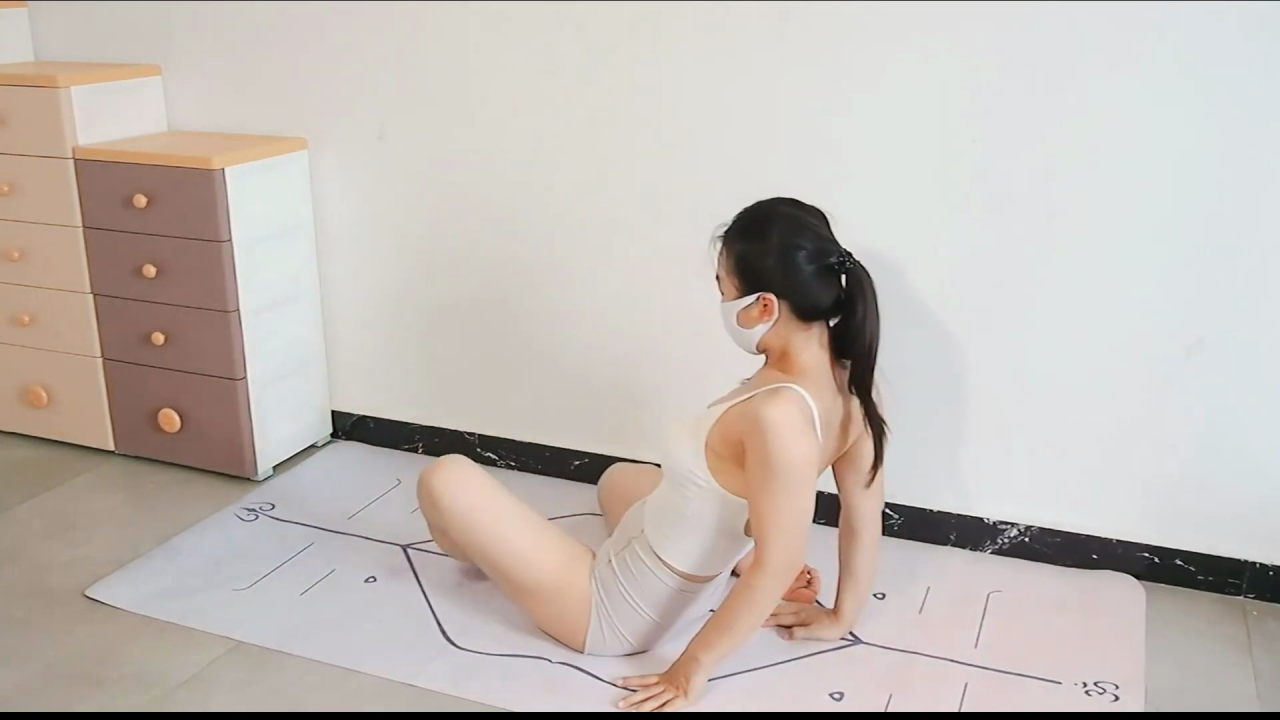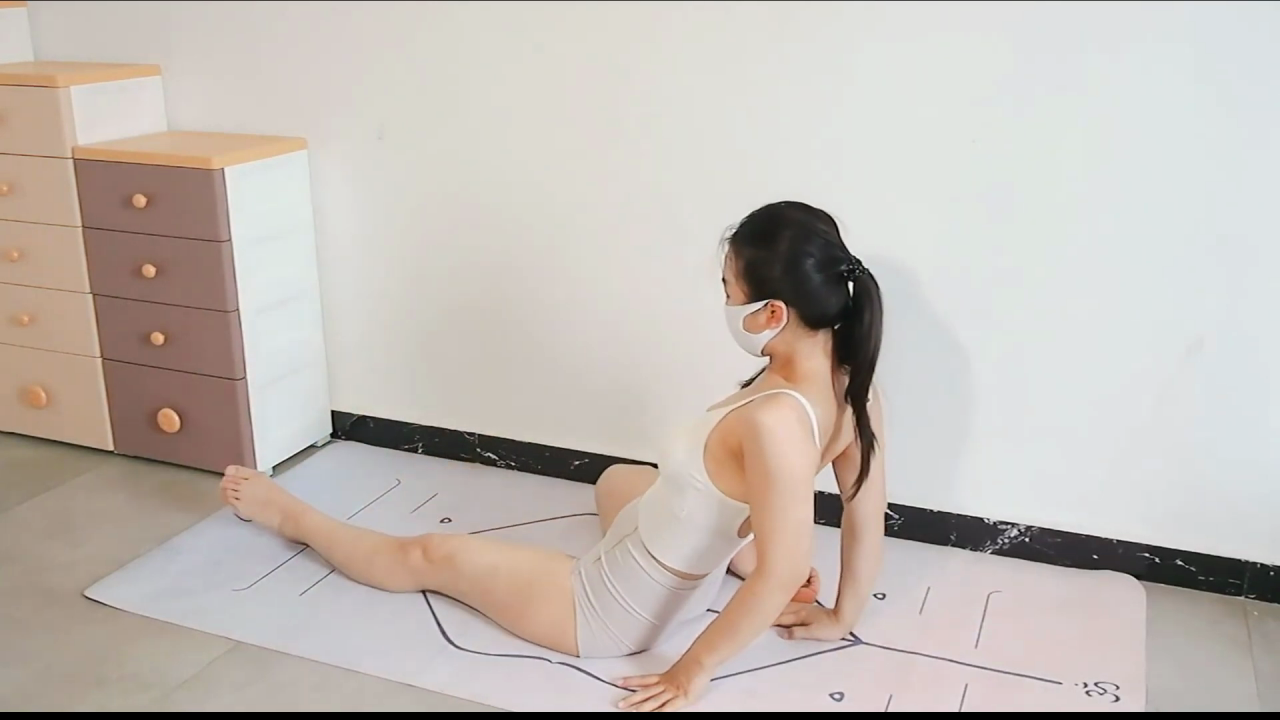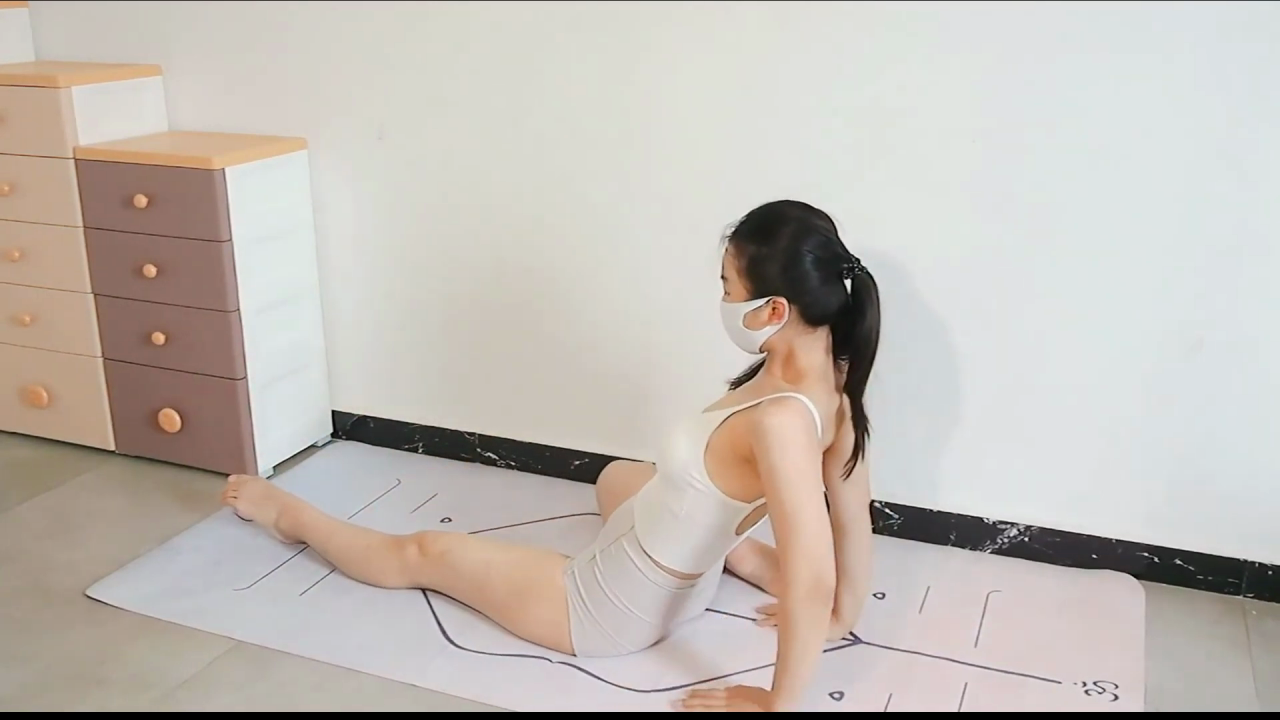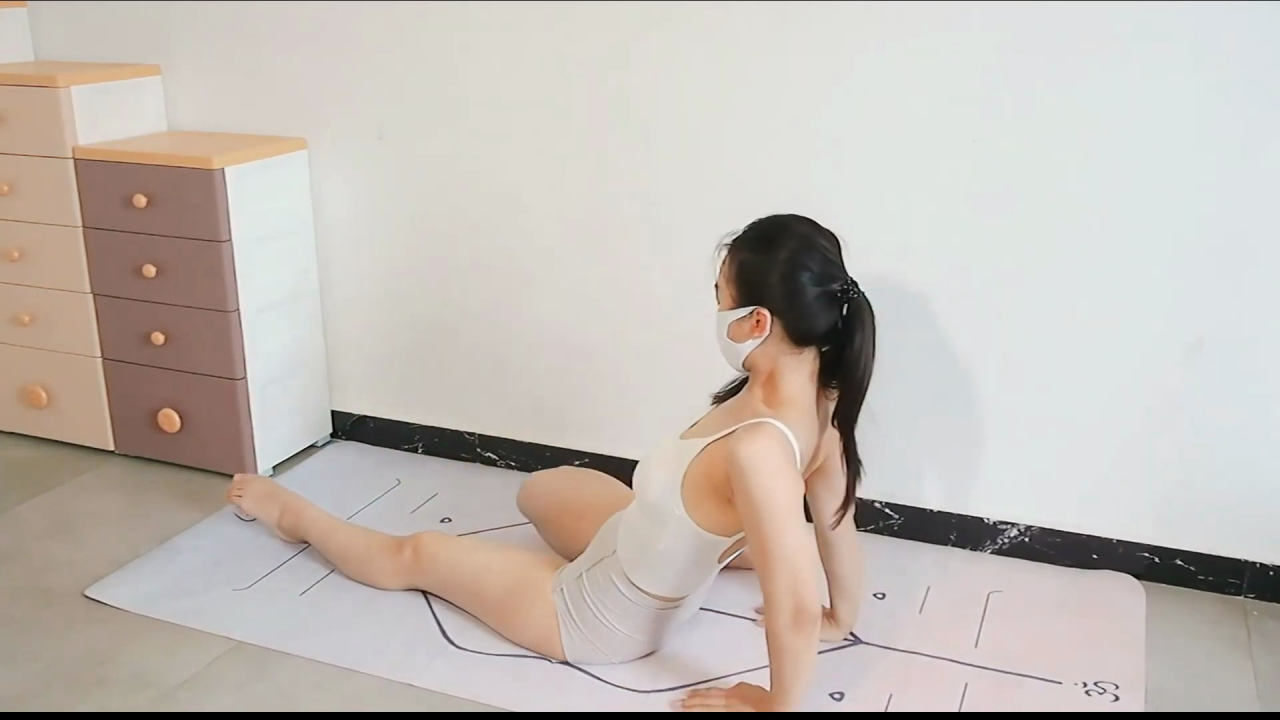
dt=0.7s
person 1, frame 1
left shoulder: (779, 415)
right shoulder: (848, 380)
left elbow: (778, 567)
right elbow: (864, 506)
left wrist: (691, 669)
right wrist: (841, 614)
left hip: (615, 612)
right hip: (688, 585)
left knee: (446, 479)
right knee: (618, 478)
left ankle: (476, 551)
person 1, frame 2
left shoulder: (776, 420)
right shoulder: (848, 381)
left elbow: (780, 577)
right elbow: (866, 510)
left wrist: (692, 670)
right wrist: (841, 615)
left hip: (616, 611)
right hip: (686, 580)
left knee: (430, 557)
right knee: (617, 479)
left ankle: (290, 515)
person 1, frame 3
left shoulder: (781, 421)
right shoulder: (831, 378)
left elbow: (814, 581)
right elbow: (852, 508)
left wrist: (776, 702)
right wrist: (843, 615)
left hip: (613, 610)
right hip: (681, 581)
left knee: (426, 553)
right knee: (619, 477)
left ankle: (292, 516)
right ankle: (750, 558)
person 1, frame 4
left shoulder: (757, 449)
right shoulder: (820, 393)
left elbow: (797, 608)
right elbow: (834, 513)
left wrist: (778, 706)
right wrist: (843, 617)
left hip: (606, 618)
right hip: (642, 547)
left knee: (420, 554)
right knee: (537, 491)
left ankle: (296, 516)
